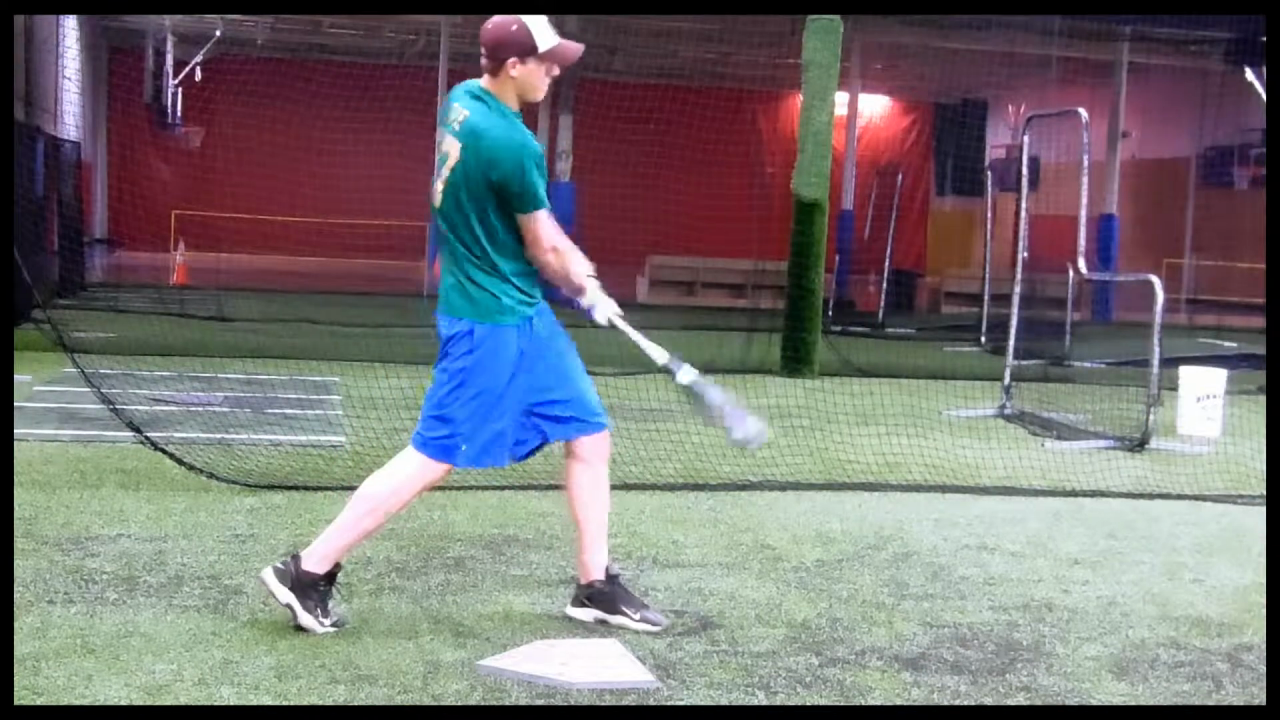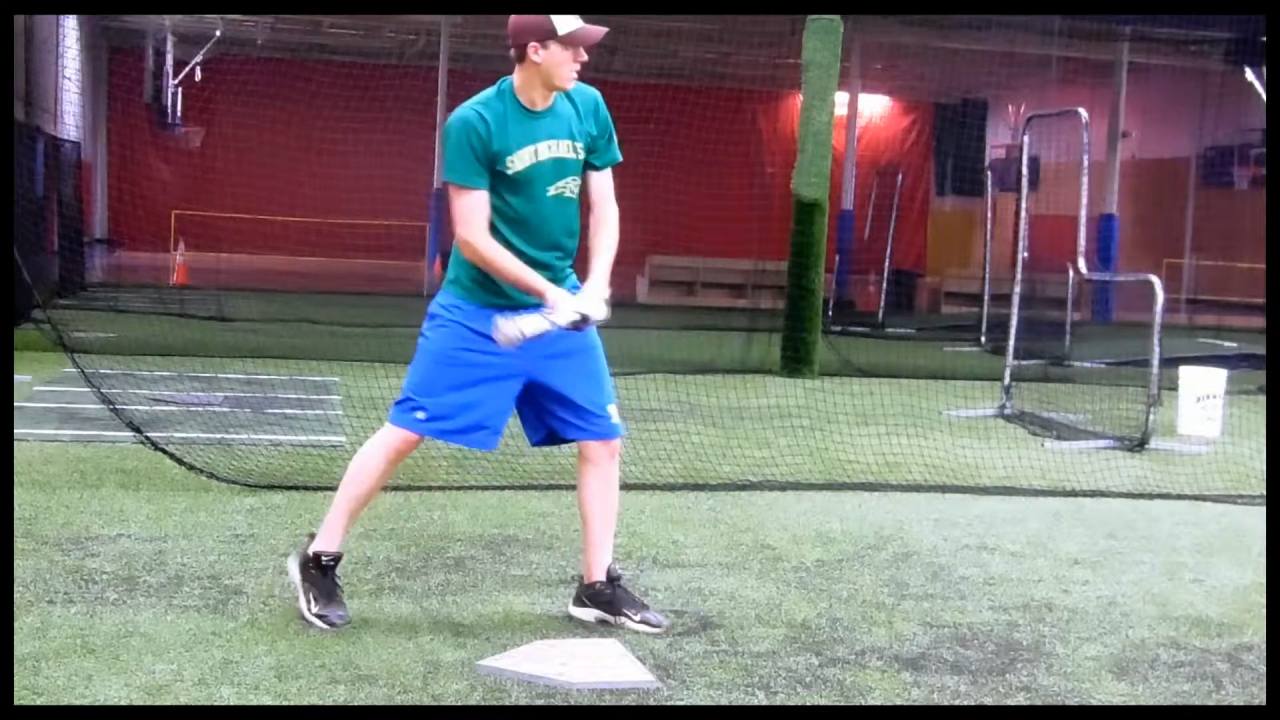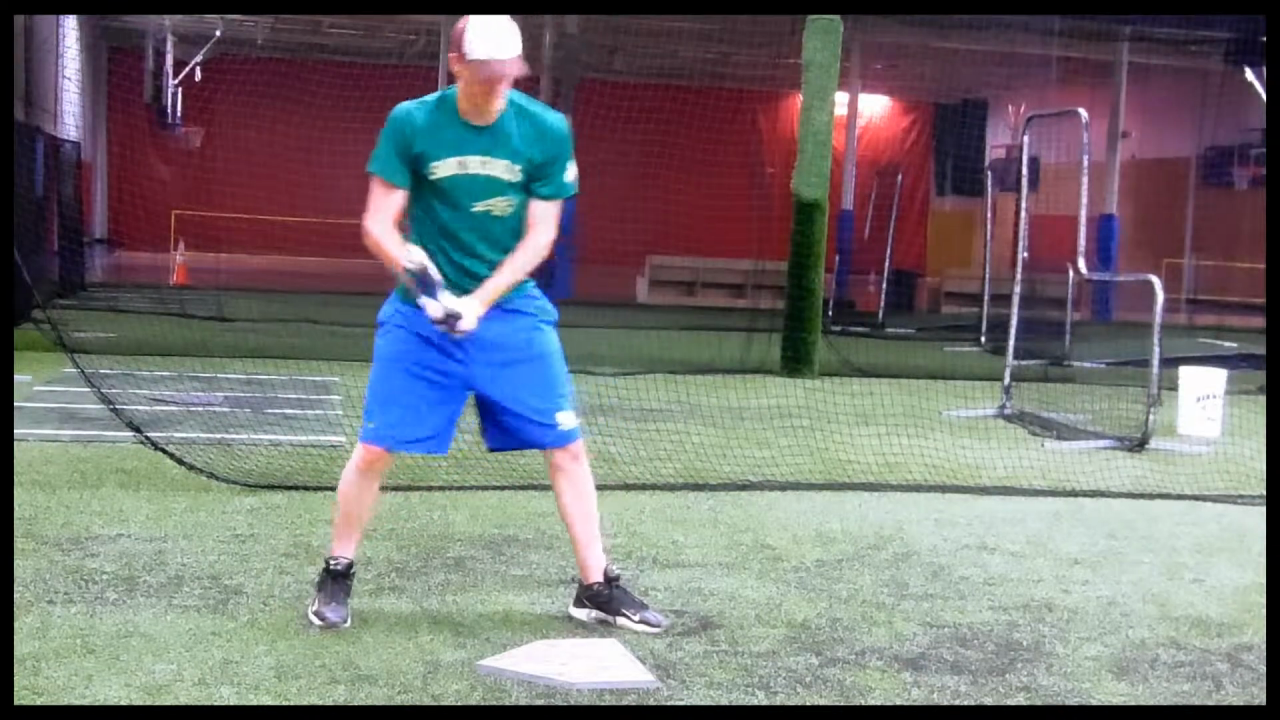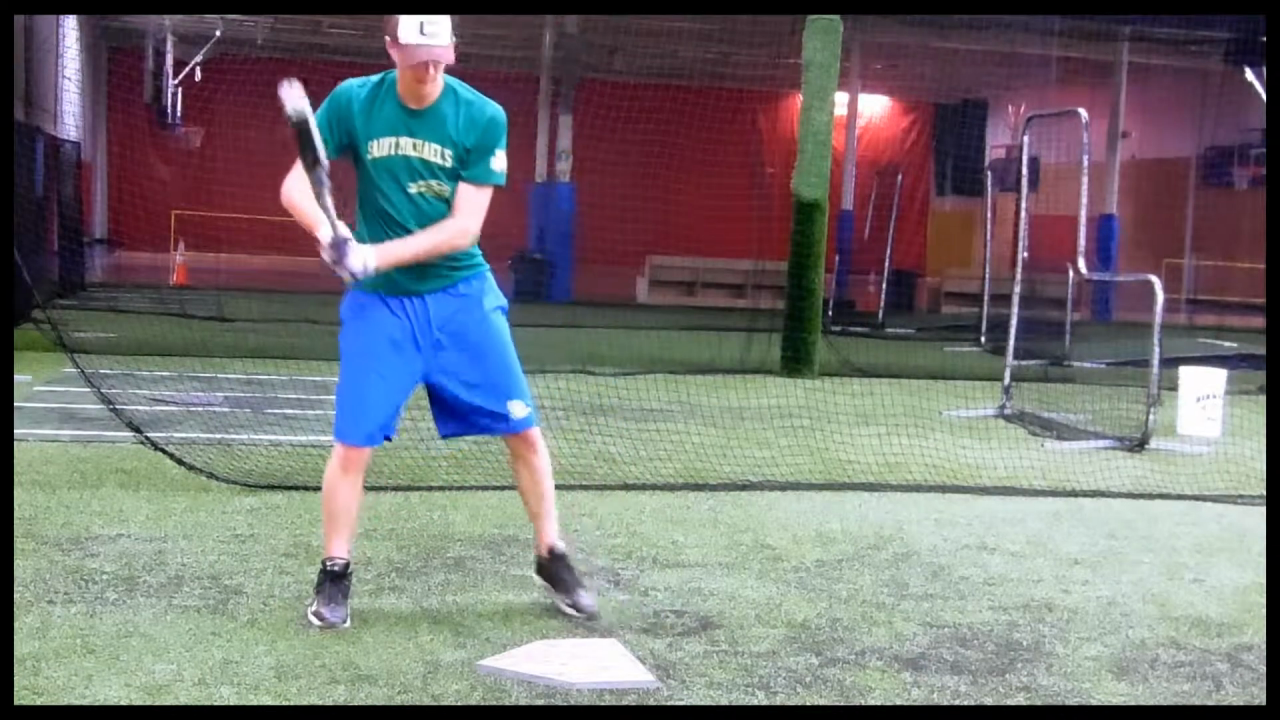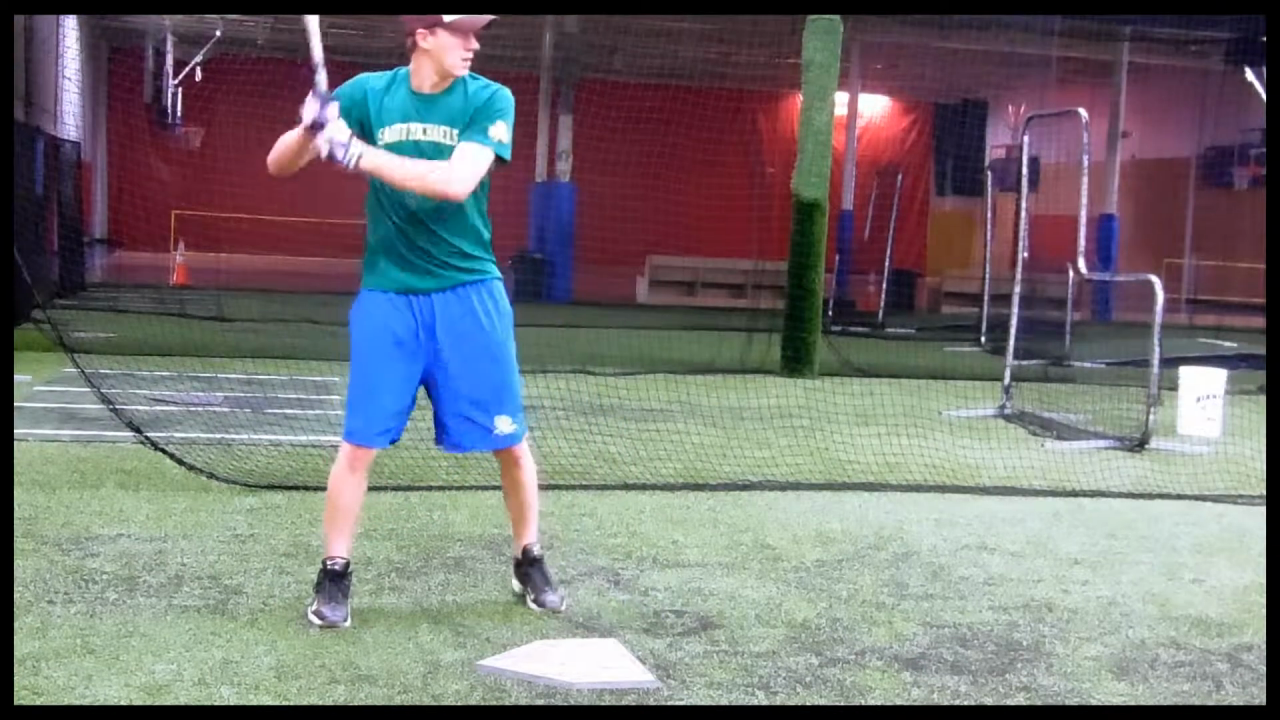
dt=0.3s
person 1, frame 1
left shoulder: (463, 99)
right shoulder: (508, 142)
right elbow: (543, 250)
left wrist: (577, 261)
right wrist: (586, 288)
left hip: (524, 315)
right hip: (487, 322)
left knee: (591, 436)
right knee: (432, 457)
left ankle: (595, 585)
right ankle: (307, 570)
person 1, frame 2
left shoulder: (589, 107)
right shoulder: (474, 122)
left elbow: (602, 207)
right elbow: (471, 235)
left wrist: (594, 286)
right wrist: (549, 290)
left hip: (561, 309)
right hip: (477, 311)
left knee: (603, 441)
right knee: (404, 432)
left ankle: (597, 586)
right ankle: (320, 557)
person 1, frame 3
left shoulder: (548, 131)
right shoulder: (410, 123)
left elbow: (539, 236)
right elbow: (379, 223)
left wrist: (483, 299)
right wrist: (419, 287)
left hip: (512, 310)
right hip: (424, 315)
left knee: (564, 446)
right knee: (375, 450)
left ankle: (598, 586)
right ankle: (337, 573)
person 1, frame 4
left shoulder: (483, 117)
right shoulder: (351, 102)
left elbow: (465, 226)
right elbow: (296, 186)
left wrist: (378, 253)
right wrist: (327, 232)
left hip: (461, 293)
right hip: (376, 301)
left knee: (522, 429)
right knee: (353, 444)
left ankle: (551, 556)
right ankle: (334, 575)
person 1, frame 5
left shoulder: (491, 100)
right shoulder: (367, 92)
left elbow: (457, 183)
right elbow: (279, 164)
left wrist: (359, 152)
right wrist: (310, 126)
left hip: (470, 294)
right hip: (389, 295)
left knee: (509, 440)
right knee: (360, 442)
left ankle: (529, 559)
right ankle: (334, 574)
